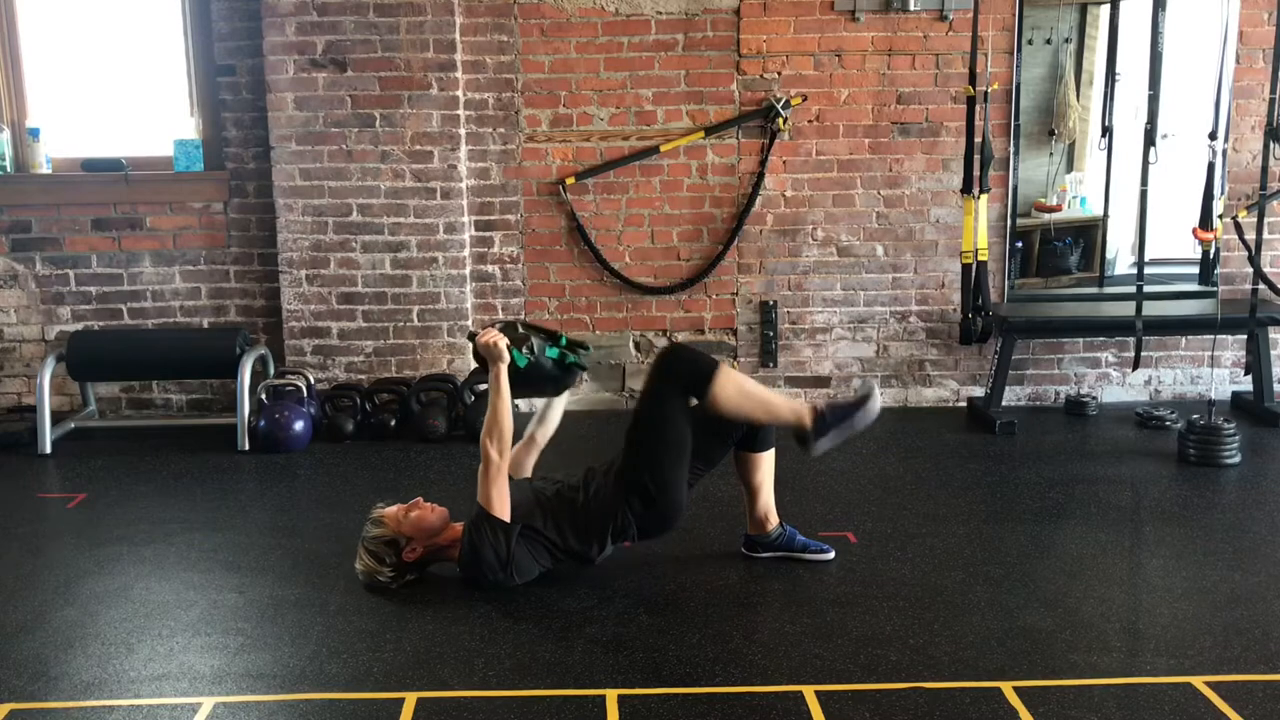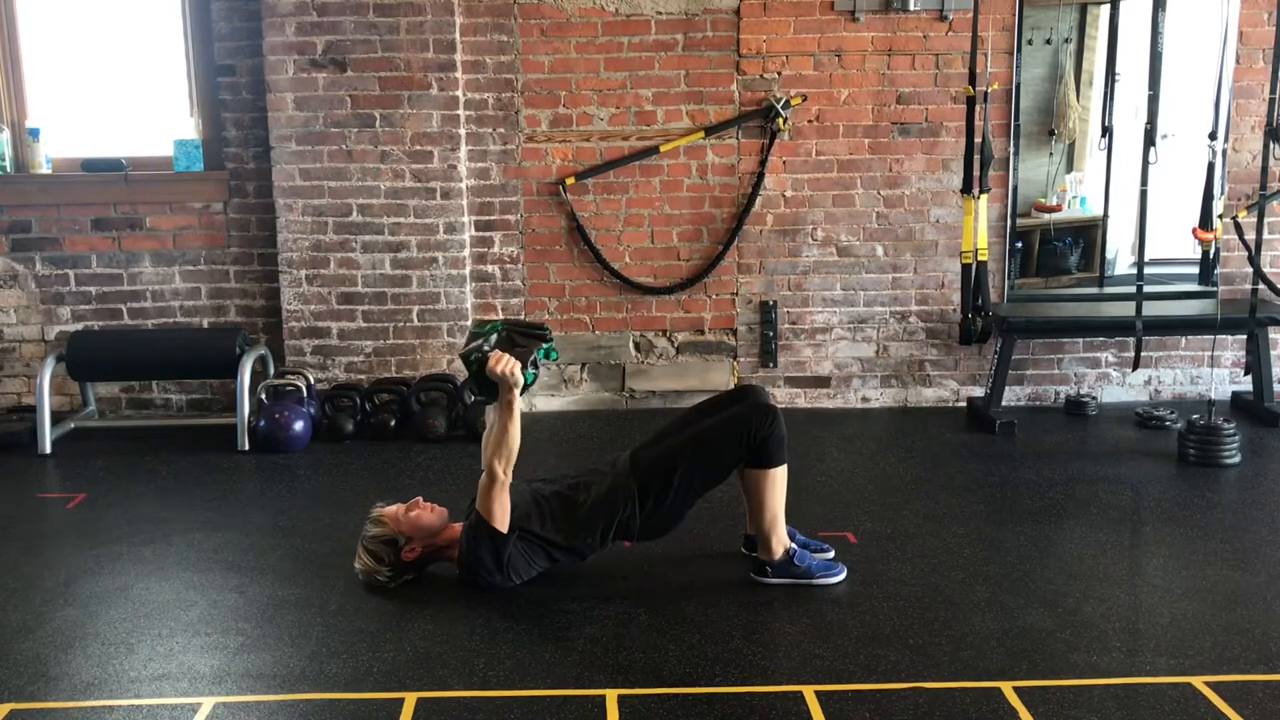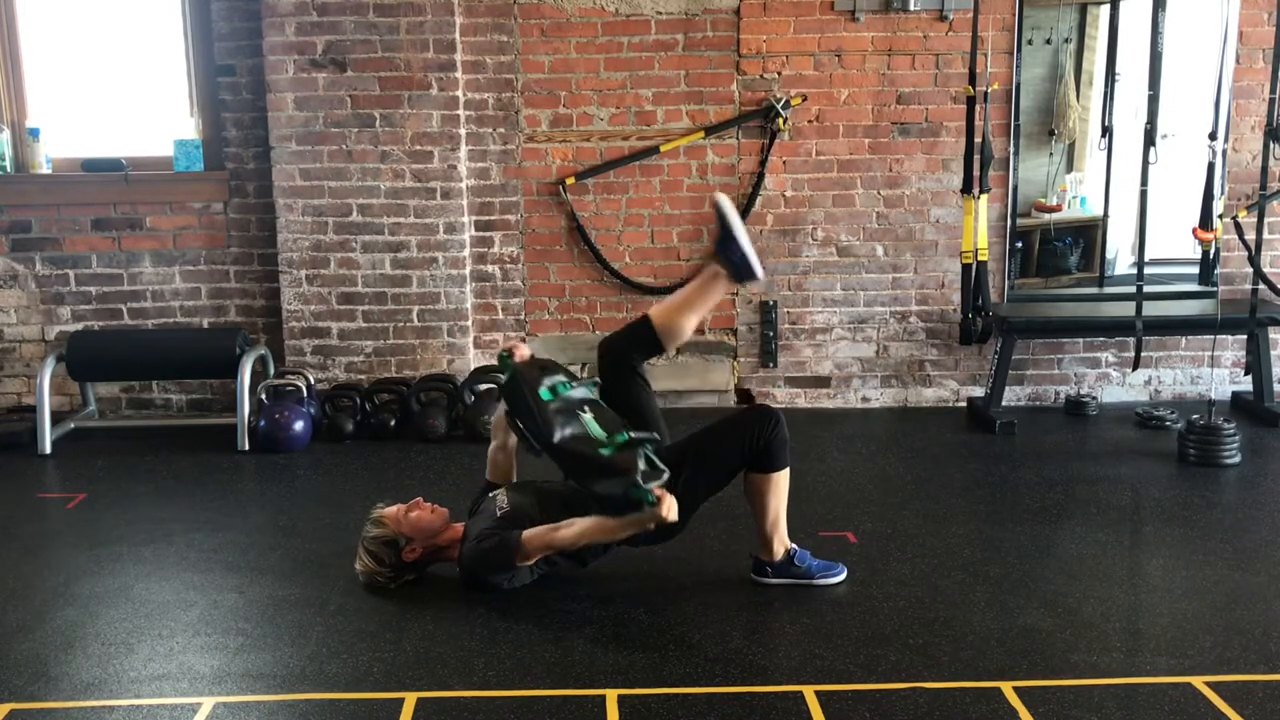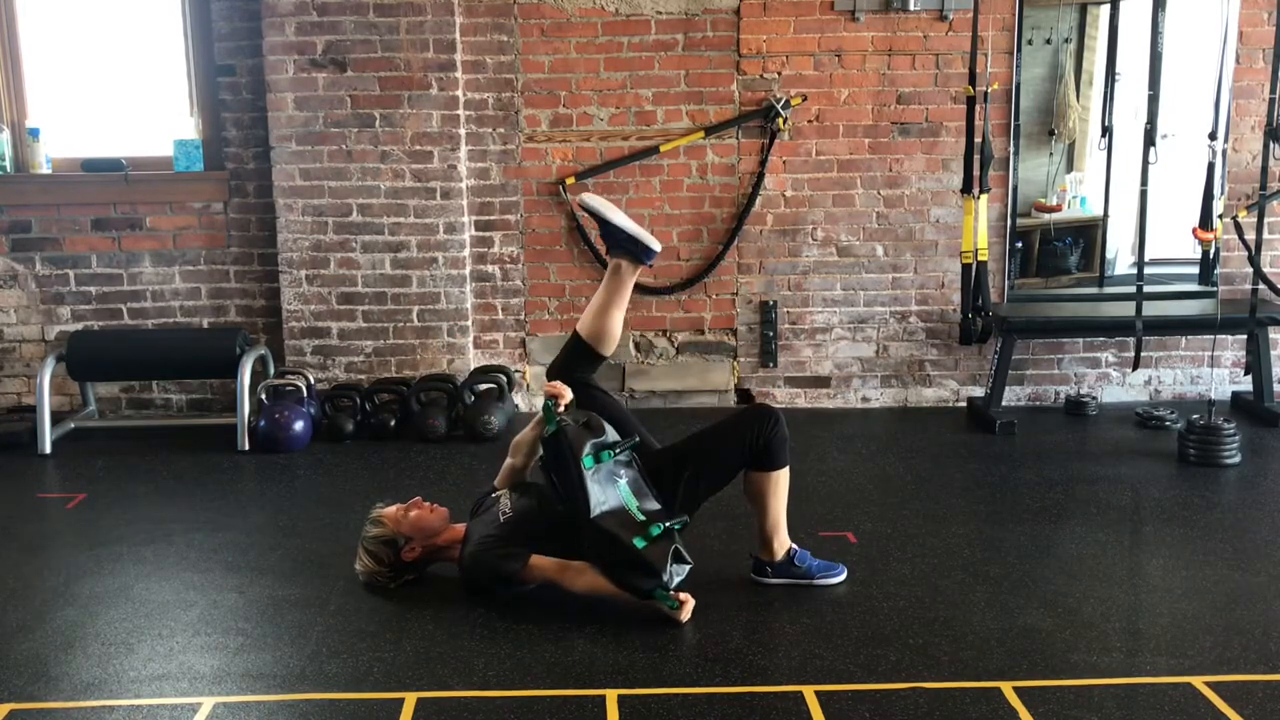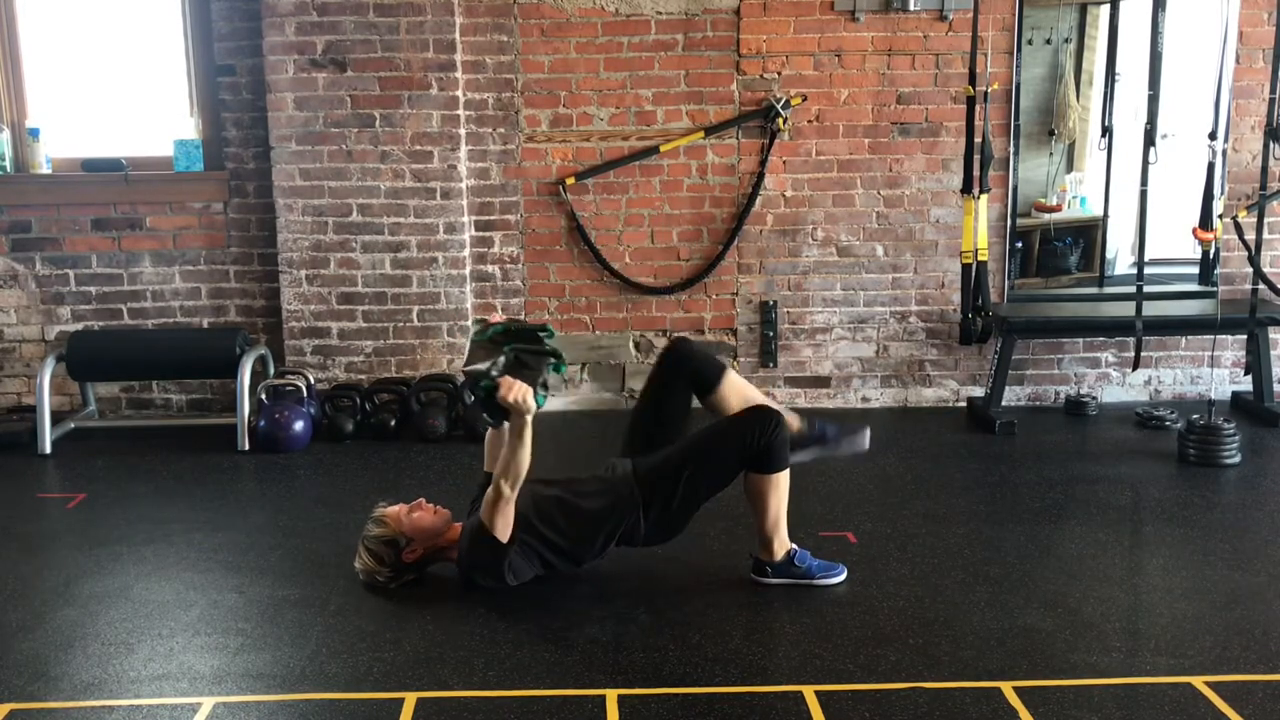
dt=1s
person 1, frame 1
left shoulder: (479, 531)
right shoulder: (483, 558)
left elbow: (529, 446)
right elbow: (493, 459)
right wrist: (498, 368)
left hip: (618, 486)
right hip: (641, 502)
left knee: (748, 404)
right knee: (677, 363)
left ankle: (766, 532)
right ankle: (811, 420)
person 1, frame 2
left shoulder: (475, 523)
right shoulder: (480, 560)
left elbow: (495, 440)
right elbow: (498, 473)
left wrist: (499, 384)
right wrist: (507, 392)
left hip: (630, 473)
right hip: (644, 499)
left knee: (751, 400)
right knee: (763, 423)
left ankle: (764, 530)
right ankle: (776, 556)
person 1, frame 3
left shoulder: (483, 512)
right shoulder: (481, 555)
left elbow: (502, 442)
right elbow: (561, 538)
right wrist: (647, 516)
right hip: (655, 496)
left knee: (620, 352)
right knee: (763, 424)
left ankle: (726, 270)
right ankle: (775, 558)
person 1, frame 4
left shoulder: (485, 513)
right shoulder: (482, 559)
left elbow: (518, 459)
right elbow: (567, 575)
left wrist: (549, 411)
right wrist: (658, 597)
right hip: (654, 495)
left knee: (568, 375)
right knee: (763, 423)
left ankle: (625, 261)
right ankle: (776, 559)
person 1, frame 5
left shoulder: (478, 520)
right shoulder: (480, 558)
left elbow: (497, 461)
right elbow: (509, 485)
right wrist: (522, 415)
left hip: (631, 476)
right hip: (648, 503)
left knee: (682, 358)
right knee: (762, 426)
left ankle: (801, 434)
right ankle: (776, 559)
